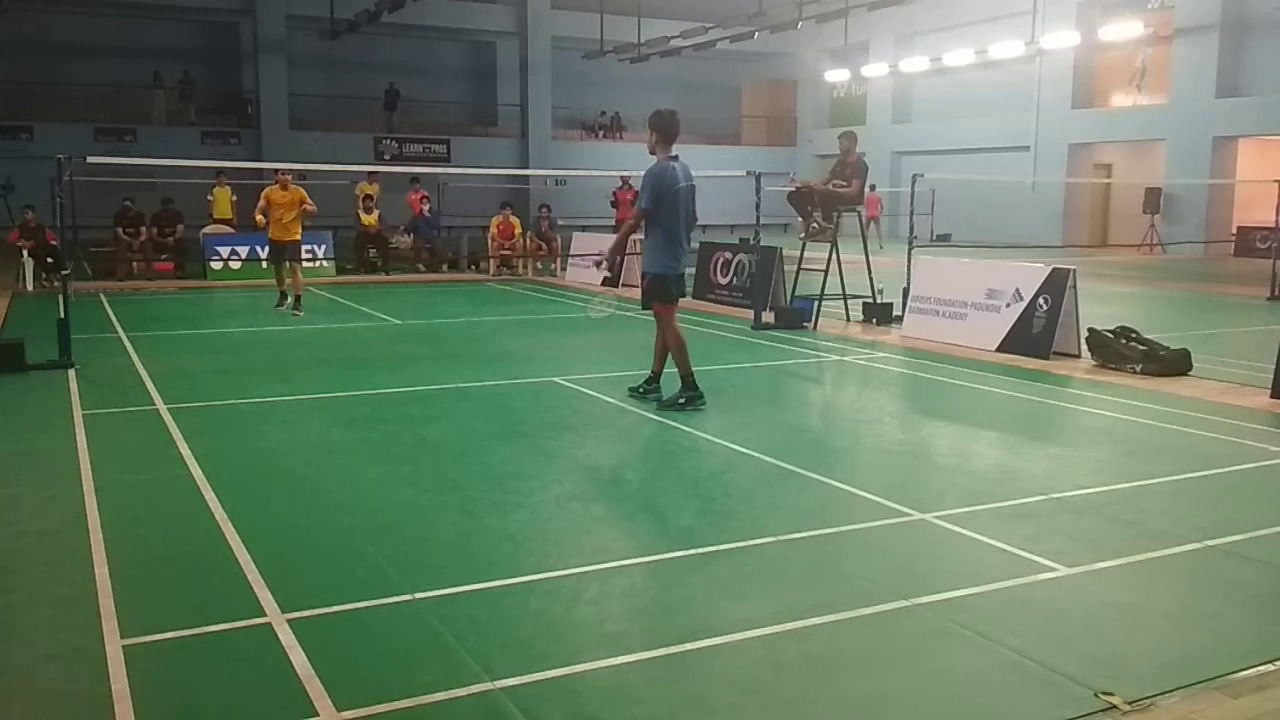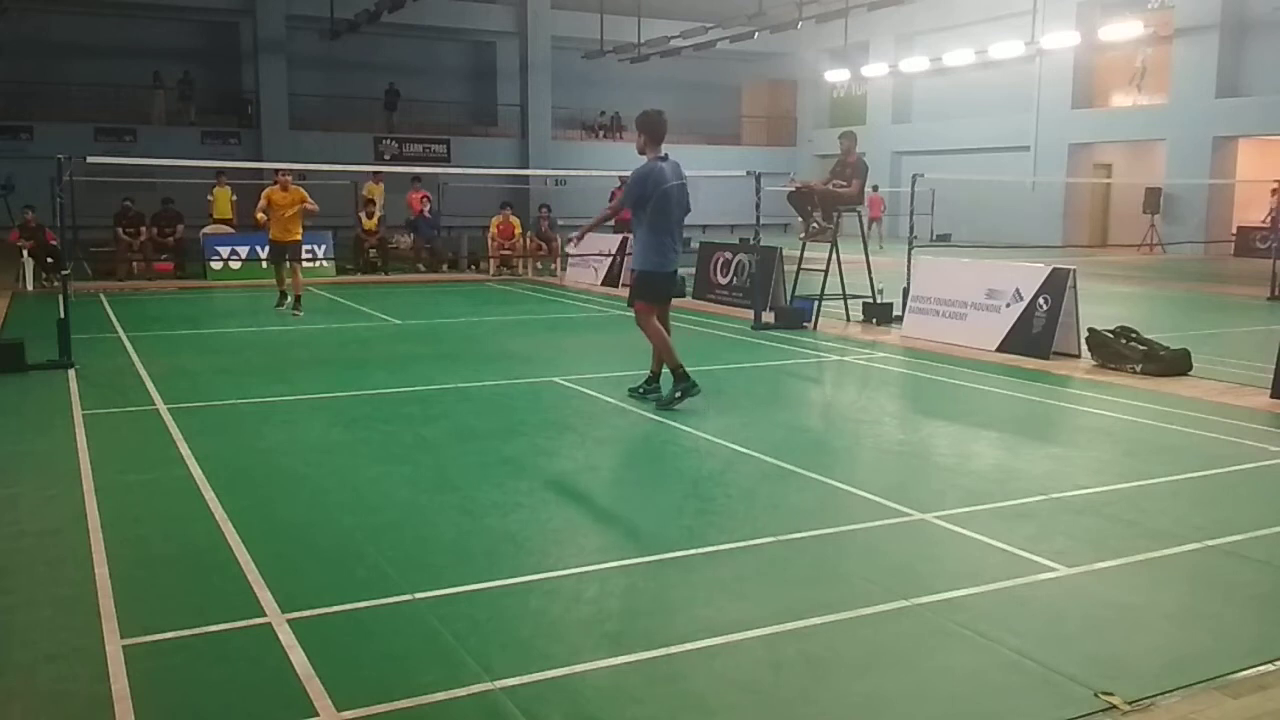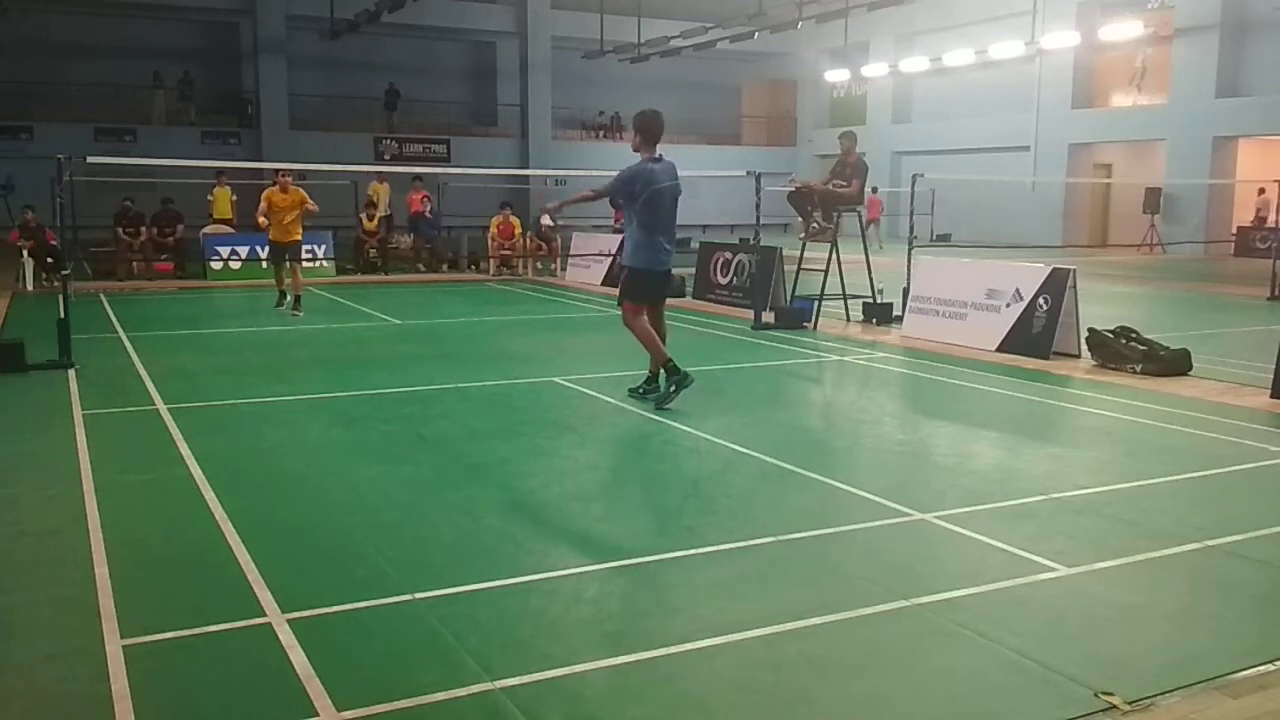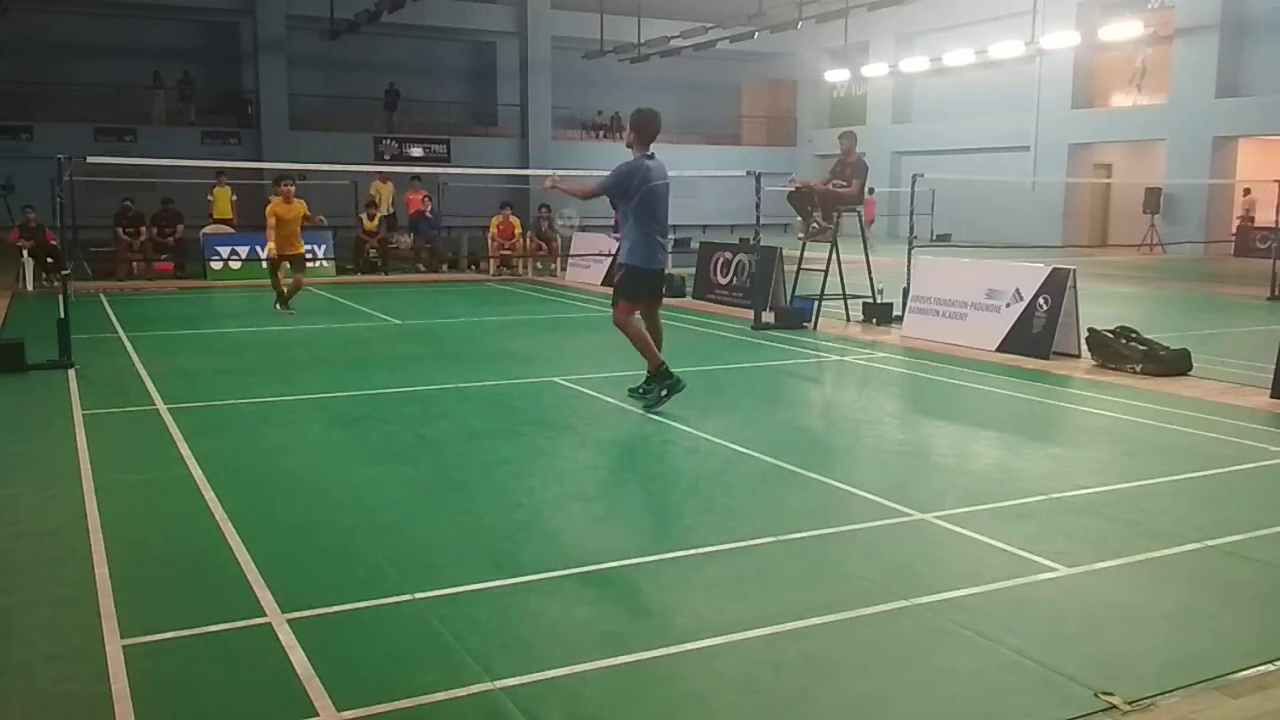
dt=0.3s
person 1, frame 1
left shoulder: (656, 172)
right shoulder: (684, 170)
left elbow: (636, 219)
right elbow: (692, 218)
left wrist: (612, 252)
left hip: (659, 261)
right hip: (676, 259)
left knee: (667, 321)
right knee: (664, 320)
left ankle: (691, 389)
right ankle: (653, 381)
person 1, frame 2
left shoulder: (644, 174)
right shoulder: (676, 169)
left elbow: (613, 210)
right elbow: (685, 209)
left wrist: (582, 232)
left hip: (649, 260)
right hip: (670, 258)
left knee: (645, 318)
right knee: (660, 317)
left ankle: (682, 379)
right ankle: (653, 381)
person 1, frame 3
left shoulder: (635, 173)
right shoulder: (670, 169)
left elbow: (596, 194)
left wrist: (560, 204)
left hip: (640, 258)
right hip: (663, 257)
left knee: (632, 317)
right knee: (655, 316)
left ankle: (674, 372)
right ankle: (653, 380)
person 1, frame 4
left shoulder: (629, 170)
right shoulder: (659, 168)
left elbow: (590, 193)
left wrist: (557, 185)
left hip: (636, 257)
right hip: (656, 256)
left knee: (622, 316)
right knee: (651, 318)
left ankle: (666, 377)
right ankle: (654, 379)
